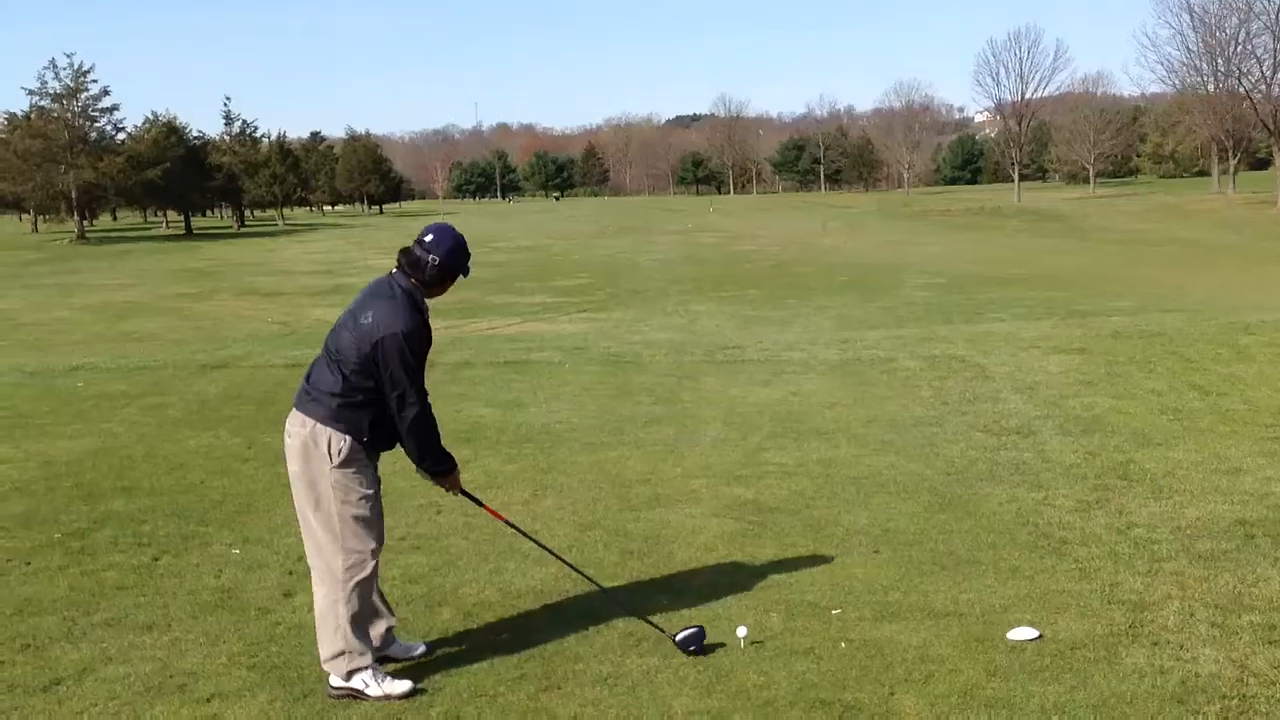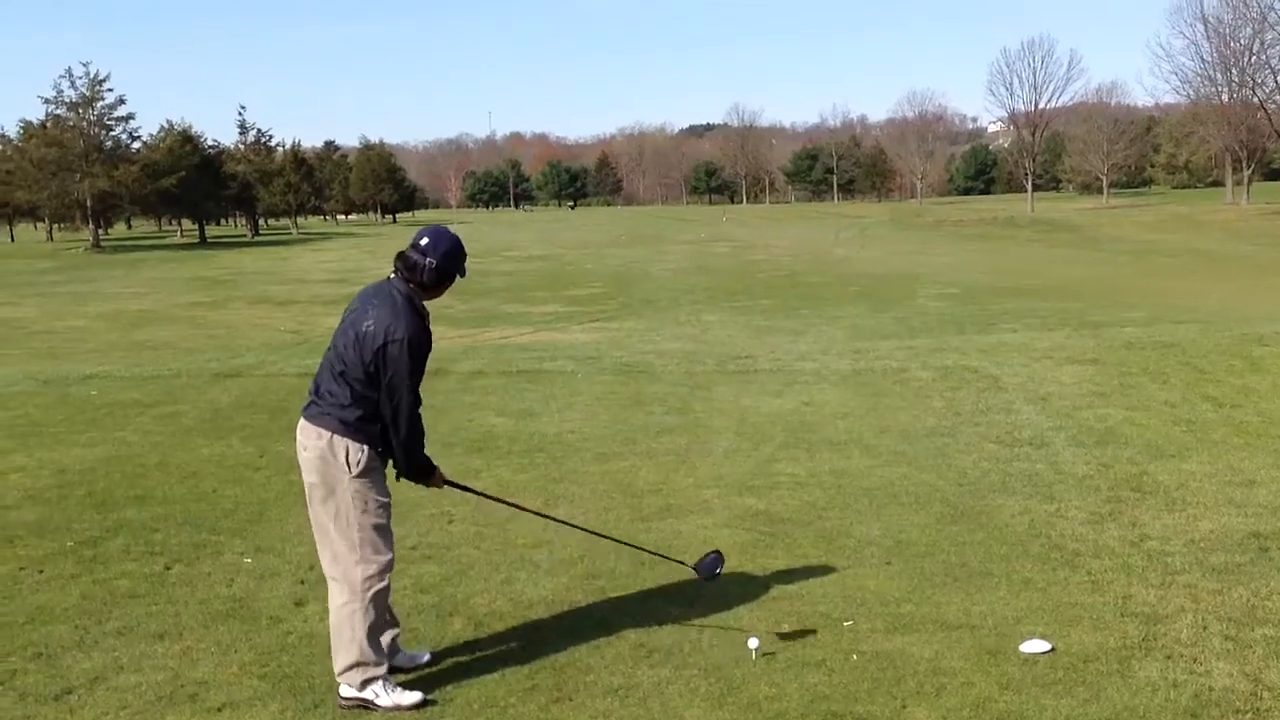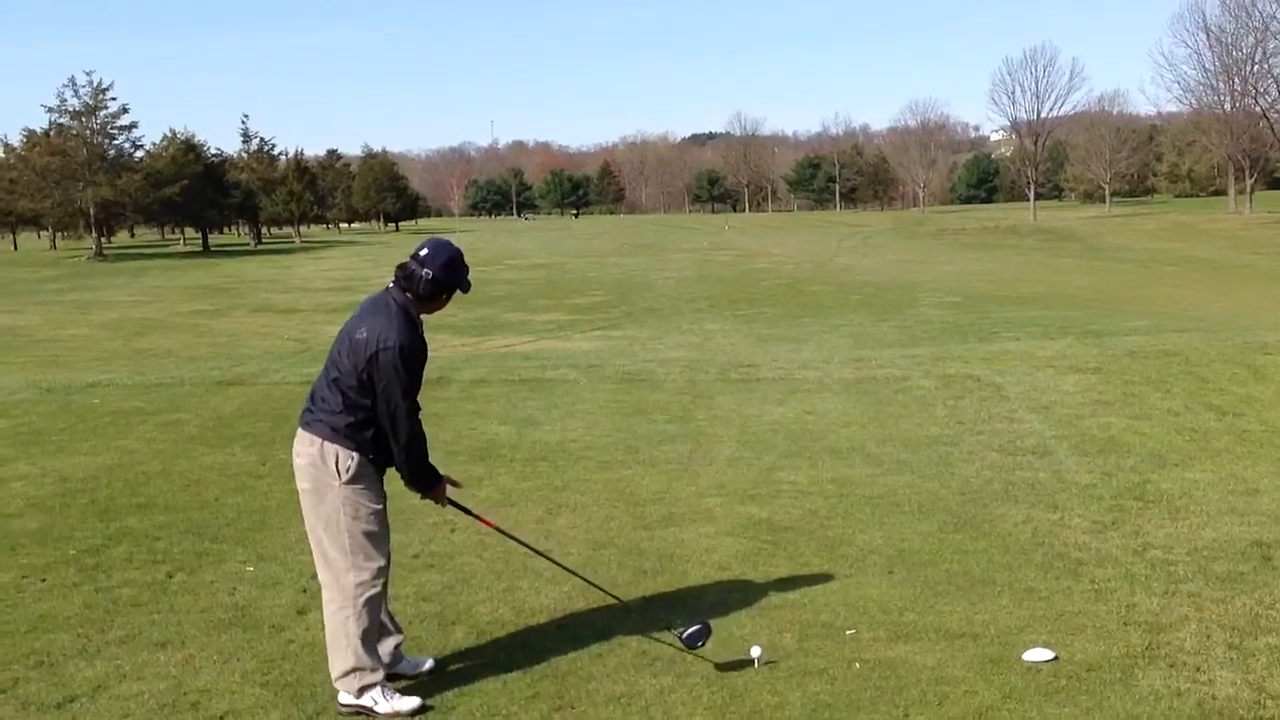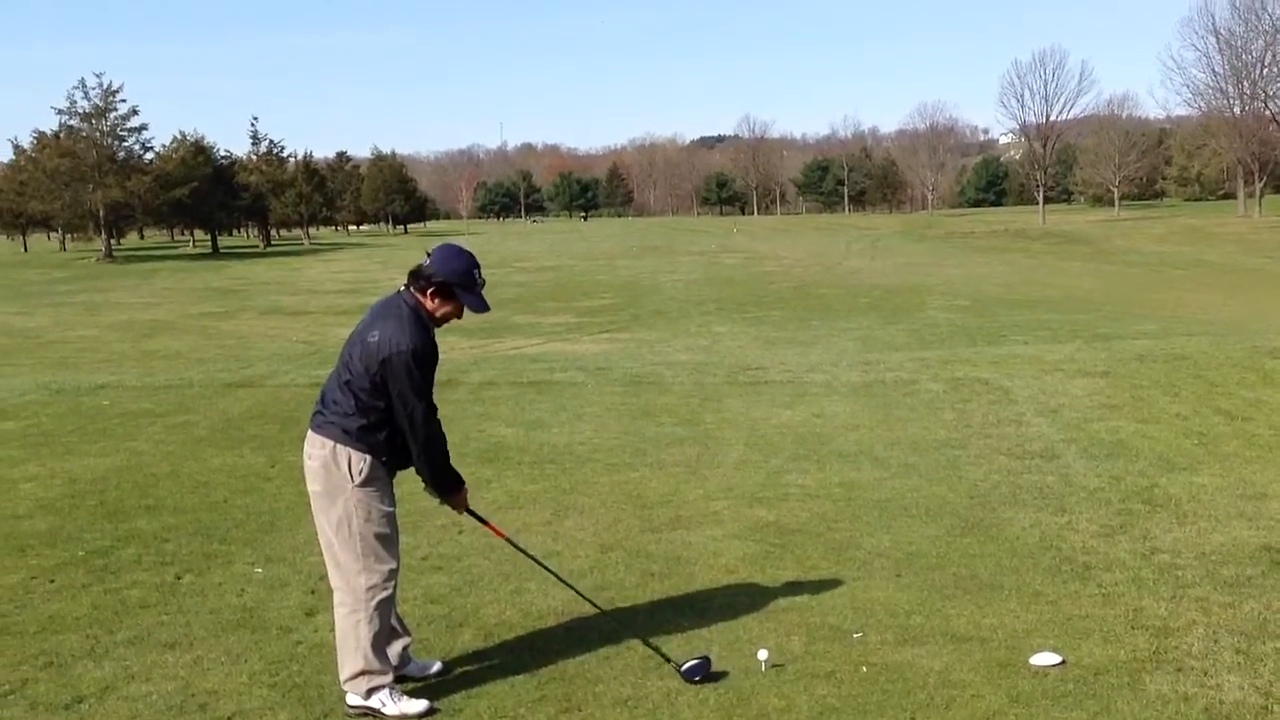
dt=0.7s
person 1, frame 1
left shoulder: (388, 291)
right shoulder: (400, 324)
right elbow: (409, 405)
left wrist: (429, 460)
right wrist: (440, 465)
left hip: (332, 429)
right hip: (329, 438)
left knee: (363, 543)
right knee: (348, 553)
left ankle: (374, 636)
right ankle: (349, 668)
person 1, frame 2
left shoulder: (377, 295)
right shoulder: (403, 327)
right elbow: (400, 409)
right wrist: (419, 468)
left hip: (325, 430)
right hip: (345, 445)
left knee: (367, 555)
right knee: (362, 562)
left ankle: (381, 646)
right ankle: (360, 679)
person 1, frame 3
left shoulder: (385, 306)
right shoulder: (395, 337)
right elbow: (399, 419)
left wrist: (421, 472)
right wrist: (425, 479)
left hip: (340, 446)
right hip: (337, 455)
left knee: (371, 562)
right knee: (356, 569)
left ankle: (383, 654)
person 1, frame 4
left shoulder: (396, 309)
right shoulder: (405, 341)
left elbow: (412, 417)
right elbow: (419, 423)
left wrist: (439, 477)
right wrist: (448, 485)
left hip: (350, 450)
right hip: (347, 458)
left knee: (378, 565)
right knee: (366, 572)
left ankle: (391, 656)
